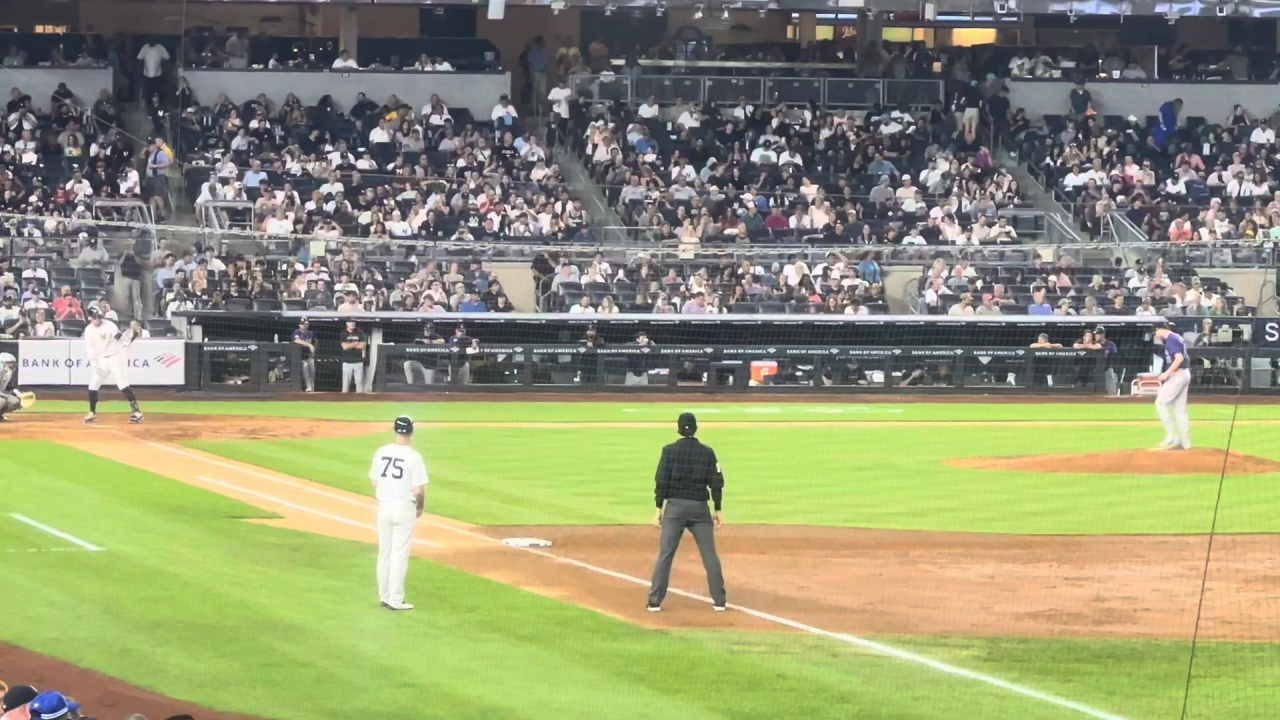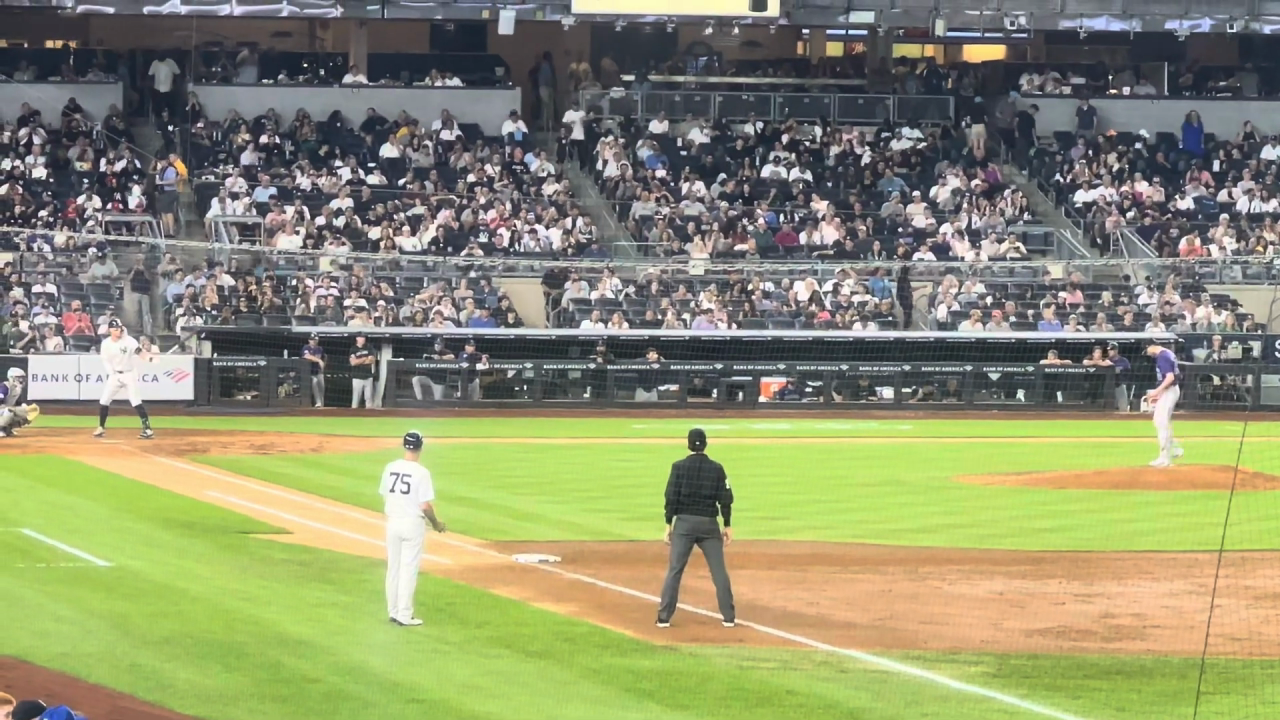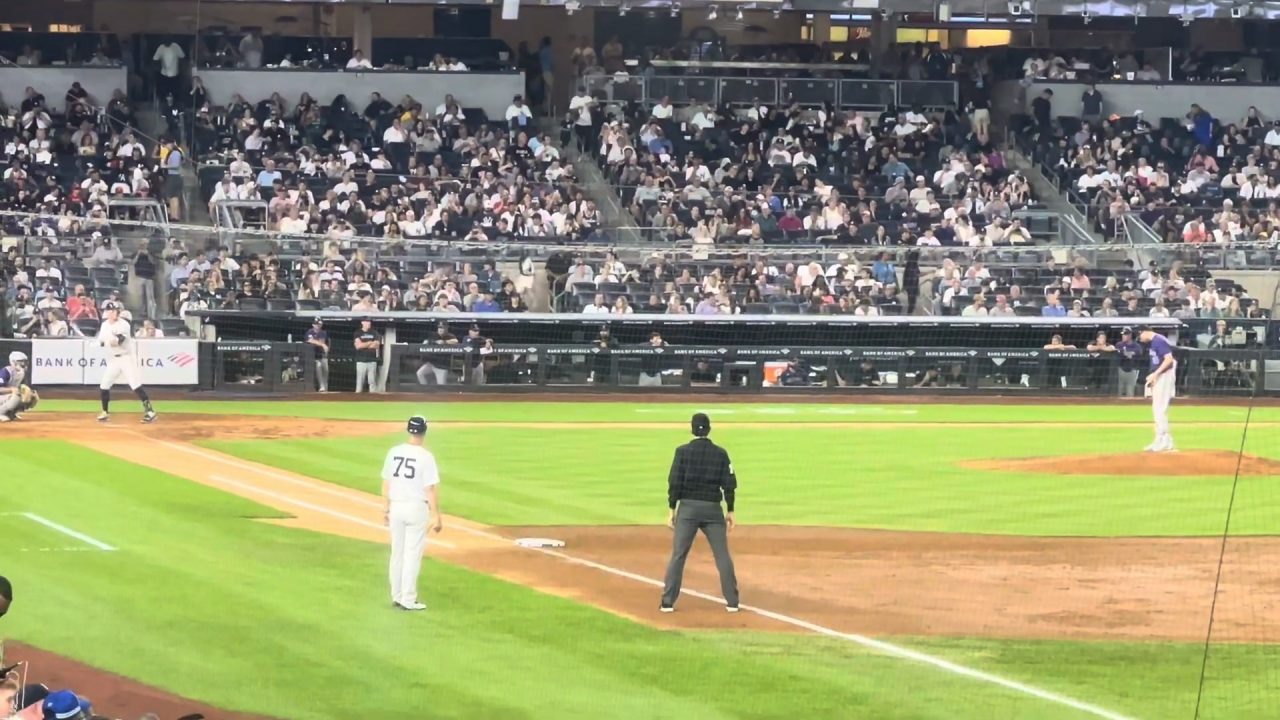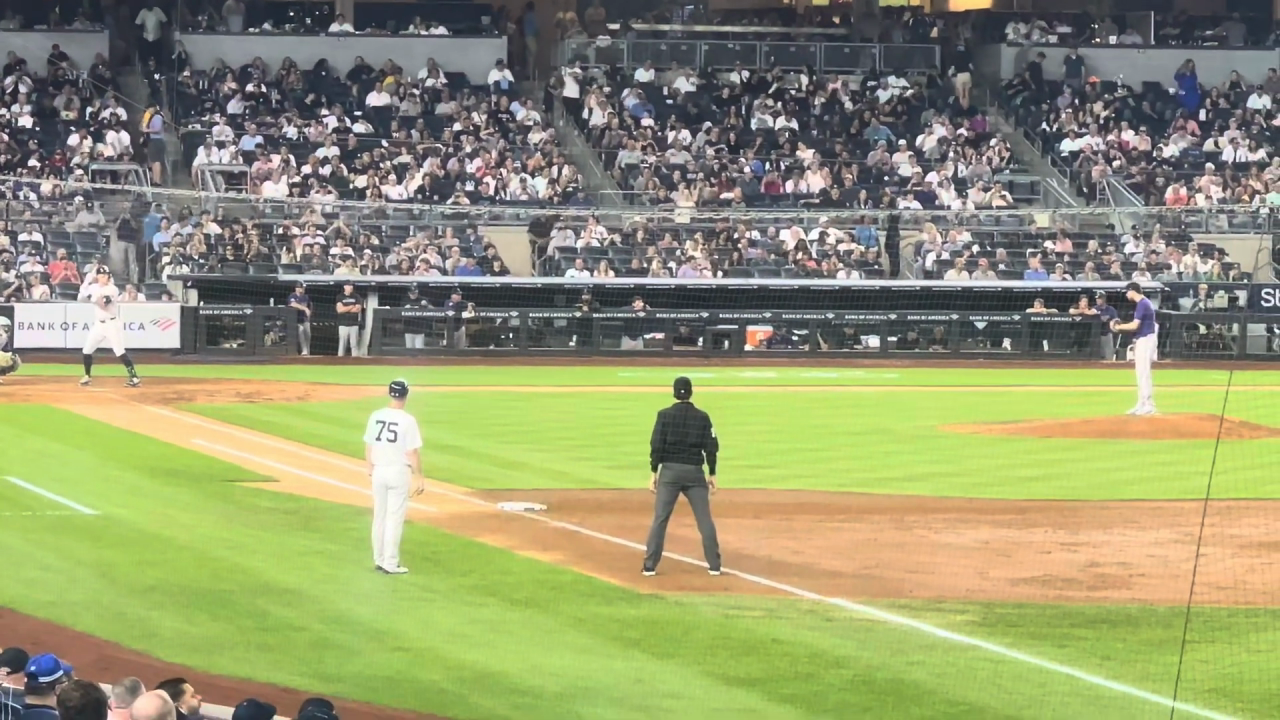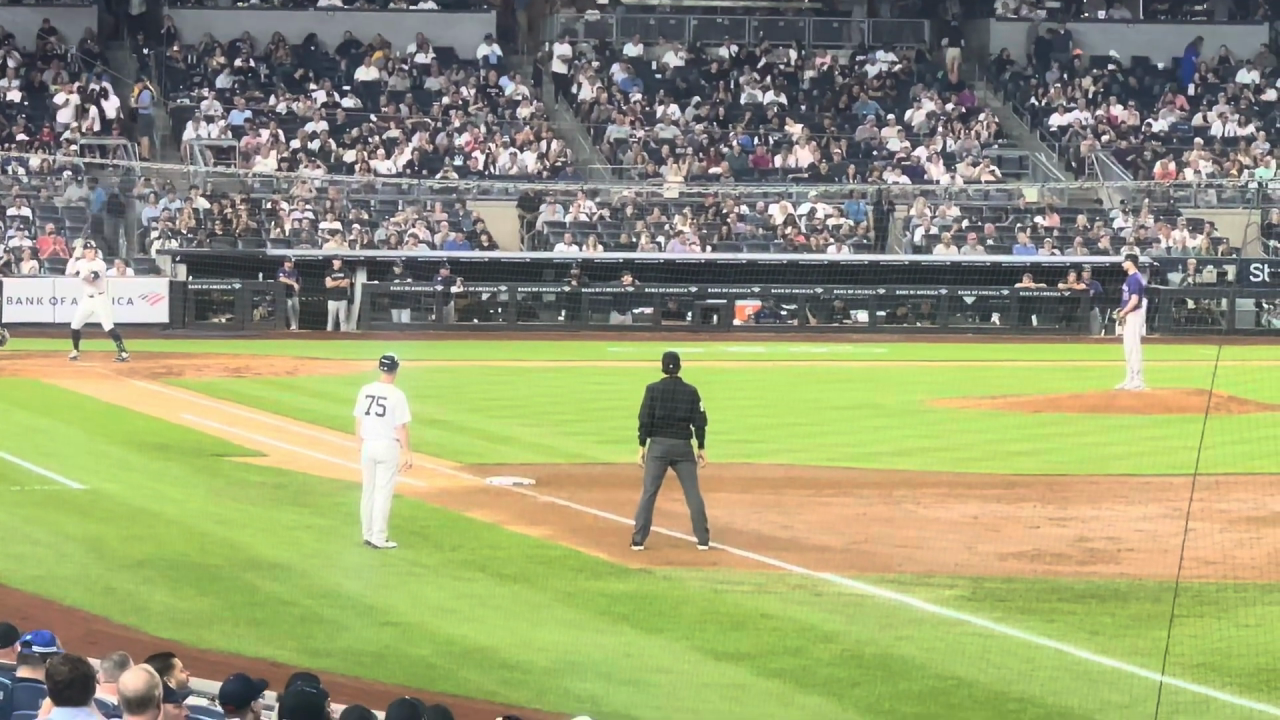
dt=0.7s
person 1, frame 1
left shoulder: (669, 450)
right shoulder: (707, 452)
left elbow: (661, 482)
right elbow: (716, 483)
left wrist: (659, 508)
right wrist: (717, 510)
left hip: (675, 506)
right hip: (699, 507)
left knee: (665, 554)
right knee: (710, 555)
left ankle: (655, 602)
right ankle: (719, 601)
person 1, frame 2
left shoulder: (679, 466)
right shoulder: (717, 468)
left elbow: (671, 498)
right elbow: (726, 499)
left wrist: (669, 525)
right wrist: (727, 525)
left hip: (684, 522)
right hip: (709, 523)
left knee: (674, 570)
right knee: (719, 571)
left ankle: (664, 617)
right ankle: (729, 617)
person 1, frame 3
left shoulder: (683, 451)
right shoulder: (720, 453)
left elbow: (674, 483)
right elbow: (729, 484)
left wrist: (672, 509)
right wrist: (730, 511)
left hip: (688, 507)
right hip: (712, 508)
left knee: (678, 555)
right knee: (723, 556)
left ankle: (667, 602)
right ankle: (732, 602)
person 1, frame 4
left shoulder: (665, 415)
right shoulder: (702, 417)
left elbow: (657, 446)
right elbow: (711, 448)
left wrist: (654, 472)
right wrist: (712, 474)
left hip: (670, 470)
right hip: (694, 472)
left knee: (660, 518)
right knee: (705, 519)
left ankle: (649, 566)
right ankle: (714, 565)
person 1, frame 5
left shoulder: (653, 389)
right shoulder: (690, 391)
left elbow: (645, 420)
right elbow: (699, 422)
left wrist: (642, 447)
right wrist: (700, 448)
left hip: (658, 445)
right hip: (683, 446)
left knee: (648, 493)
right knee: (693, 494)
left ankle: (638, 541)
right ankle: (703, 540)
person 2, frame 1
left shoulder: (381, 452)
right shoulder: (414, 456)
left elbow: (374, 484)
right elbow: (418, 490)
right wrist: (420, 507)
left hip: (384, 507)
right hip: (404, 508)
left knee: (384, 553)
right knee: (400, 554)
left ankle: (384, 596)
right ankle: (395, 600)
person 2, frame 2
left shoulder: (390, 468)
right shoulder: (421, 472)
left elbow: (385, 498)
right elbow: (425, 505)
right wrist: (436, 523)
left hip: (392, 522)
right hip: (412, 524)
left knee: (393, 569)
right knee: (408, 570)
left ankle: (393, 612)
right ankle: (404, 615)
person 2, frame 3
left shoulder: (393, 452)
right shoulder: (425, 456)
left elbow: (386, 483)
right elbow: (430, 489)
left wrist: (386, 508)
right wrist: (436, 516)
left hip: (396, 507)
right hip: (416, 508)
left knee: (397, 553)
right knee: (412, 554)
left ankle: (397, 597)
right ankle: (408, 600)
person 2, frame 4
left shoulder: (375, 416)
right shoulder: (407, 420)
left elbow: (368, 447)
right elbow: (412, 453)
left wrist: (371, 471)
right wrist: (419, 478)
left hip: (379, 471)
right hip: (399, 472)
left knee: (379, 517)
right knee: (394, 518)
left ankle: (379, 560)
right ankle: (390, 564)
person 2, frame 5
left shoulder: (365, 390)
right shoulder: (396, 395)
left elbow: (358, 421)
right elbow: (401, 428)
right wrist: (407, 453)
left hip: (368, 445)
right hip: (388, 447)
left knee: (368, 491)
right knee: (383, 493)
left ankle: (368, 535)
right ankle: (379, 539)
